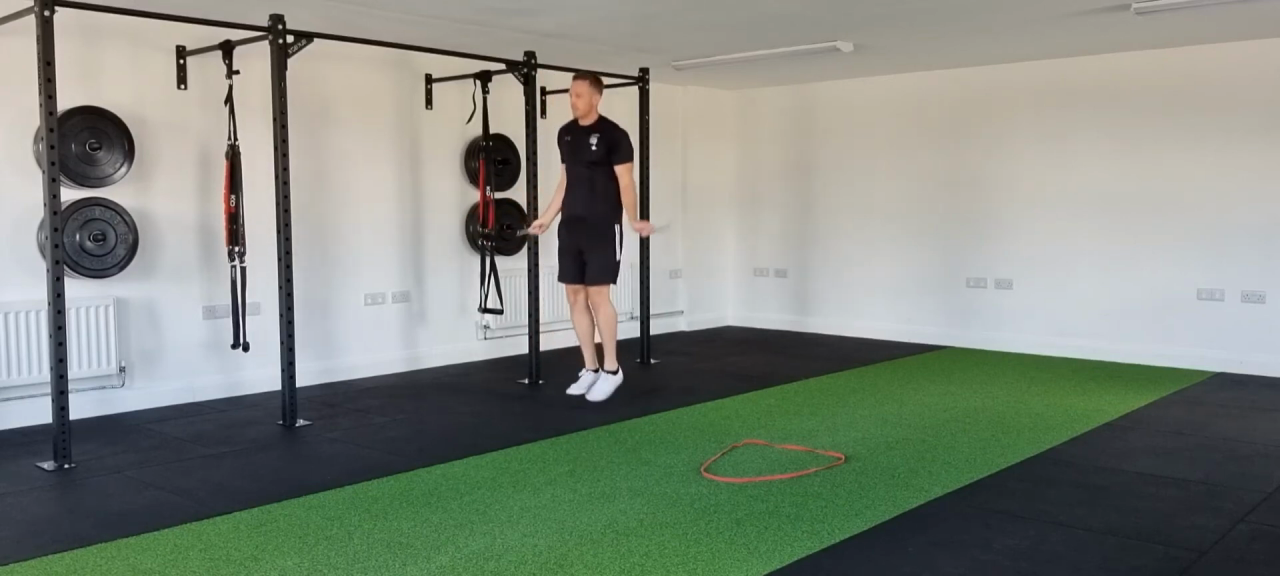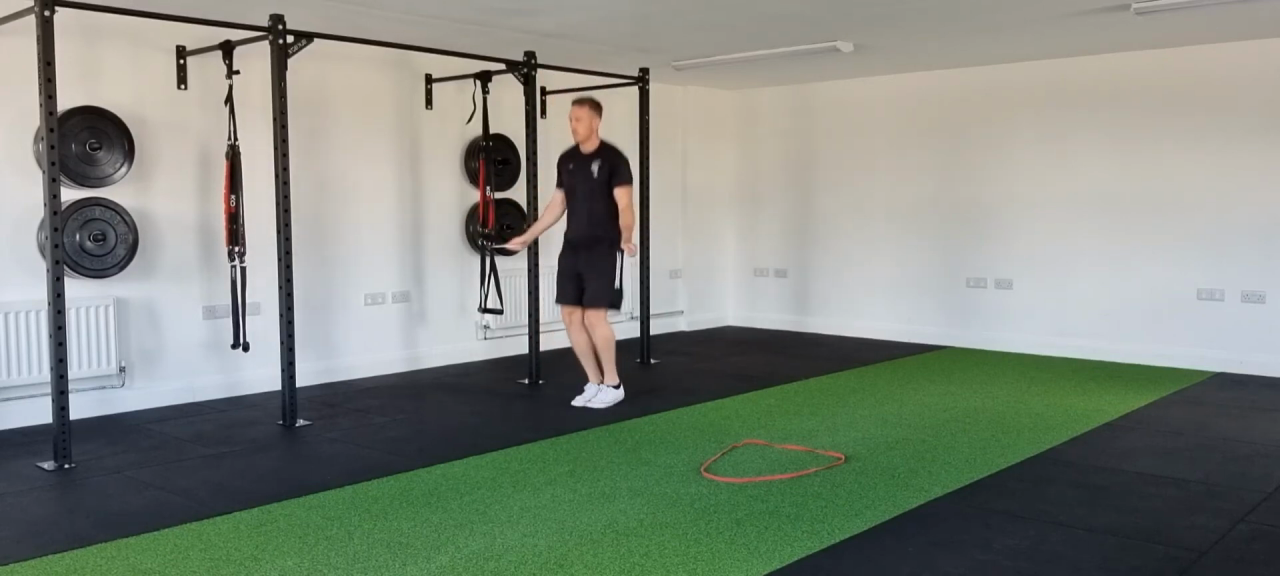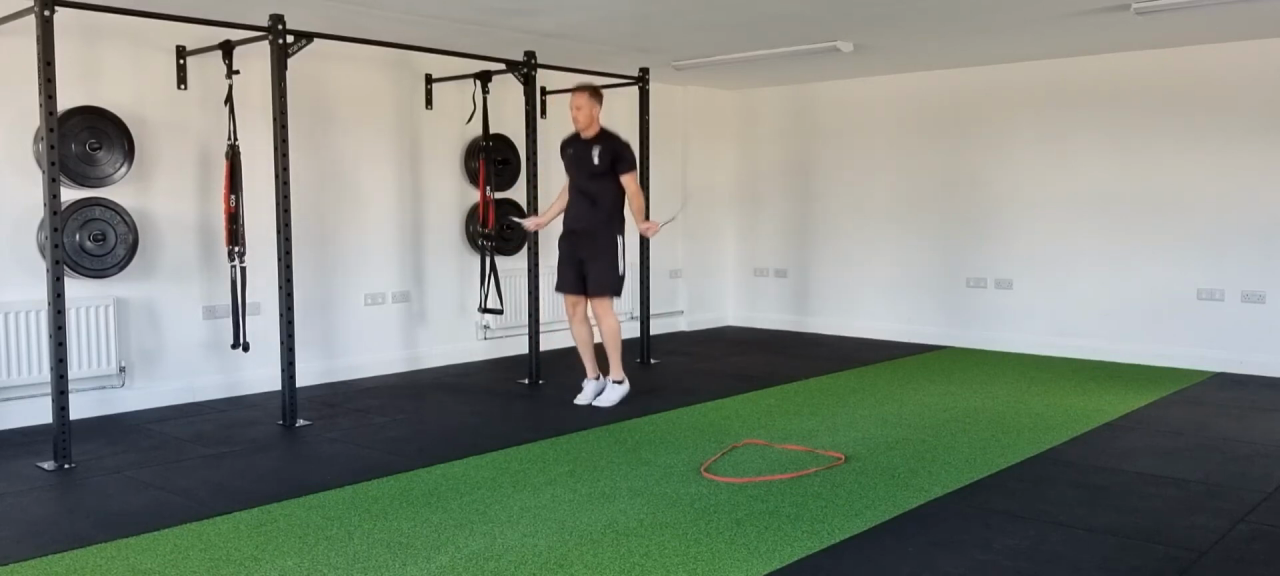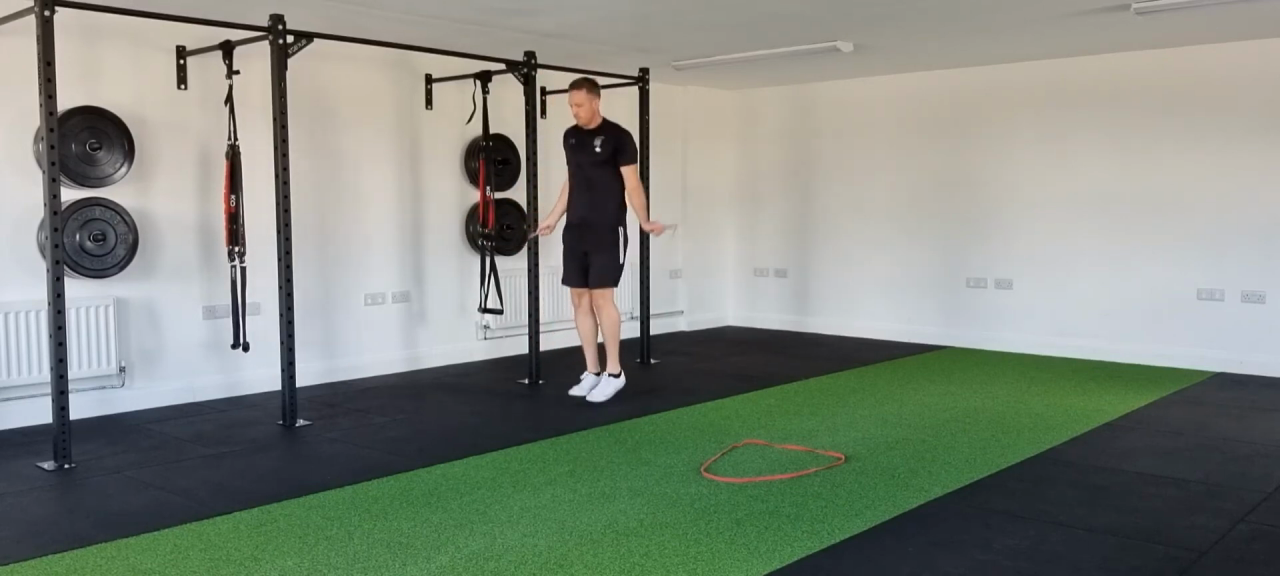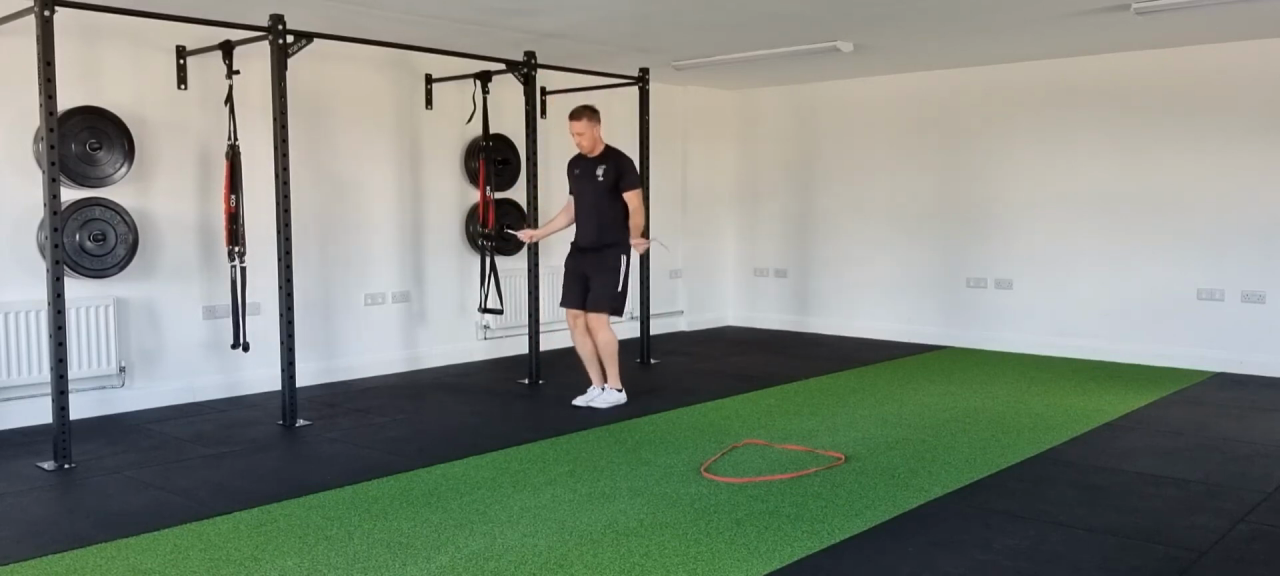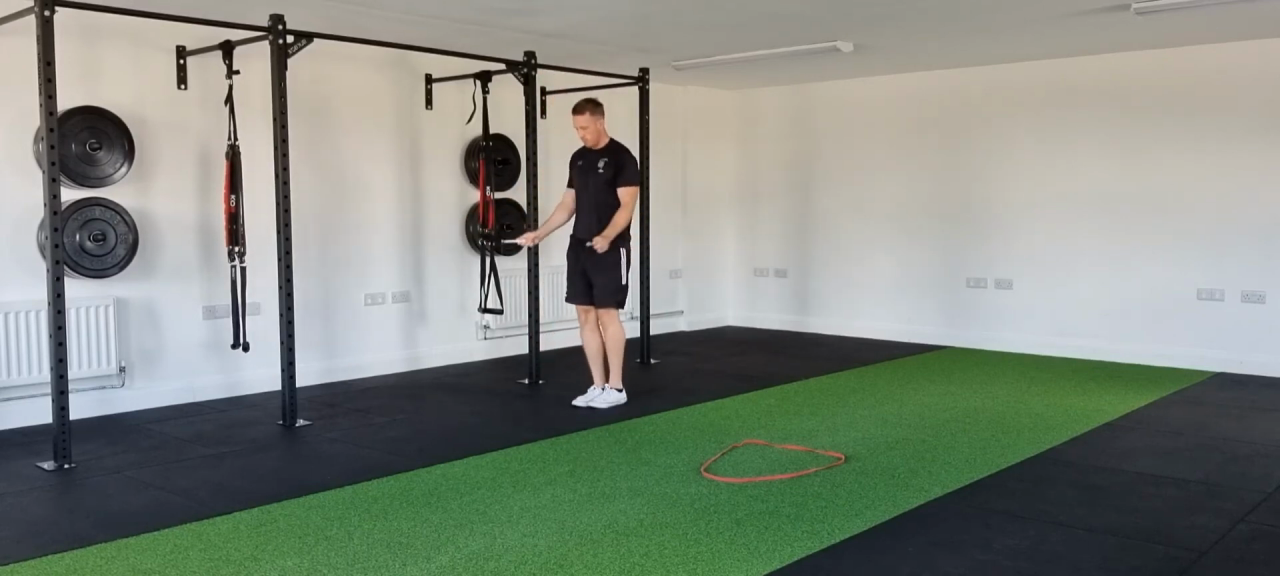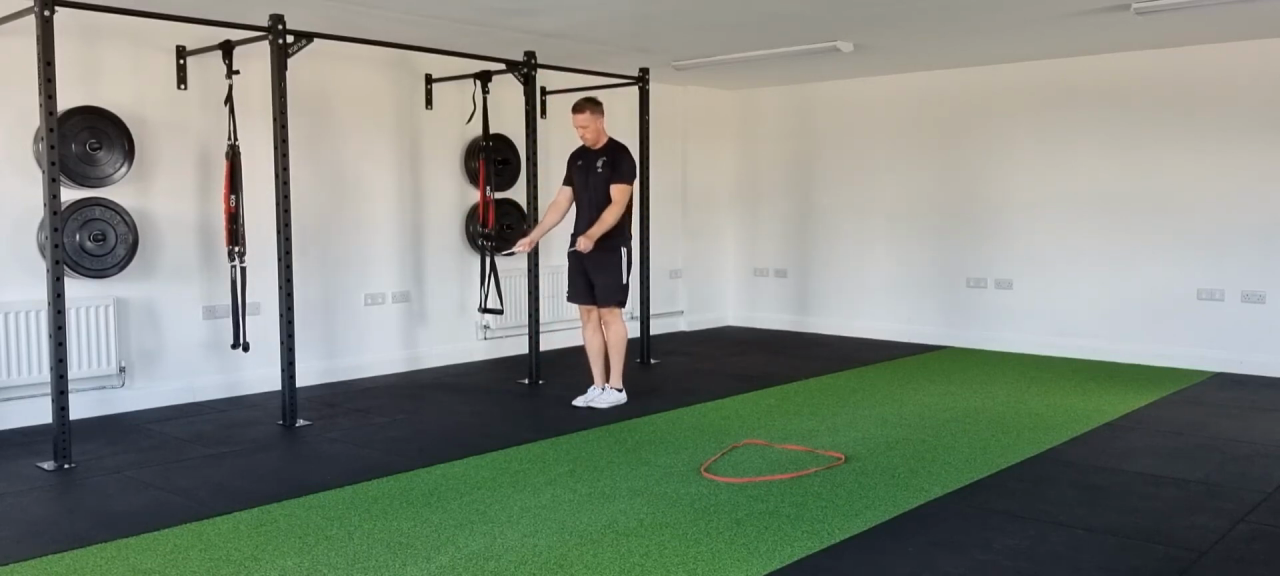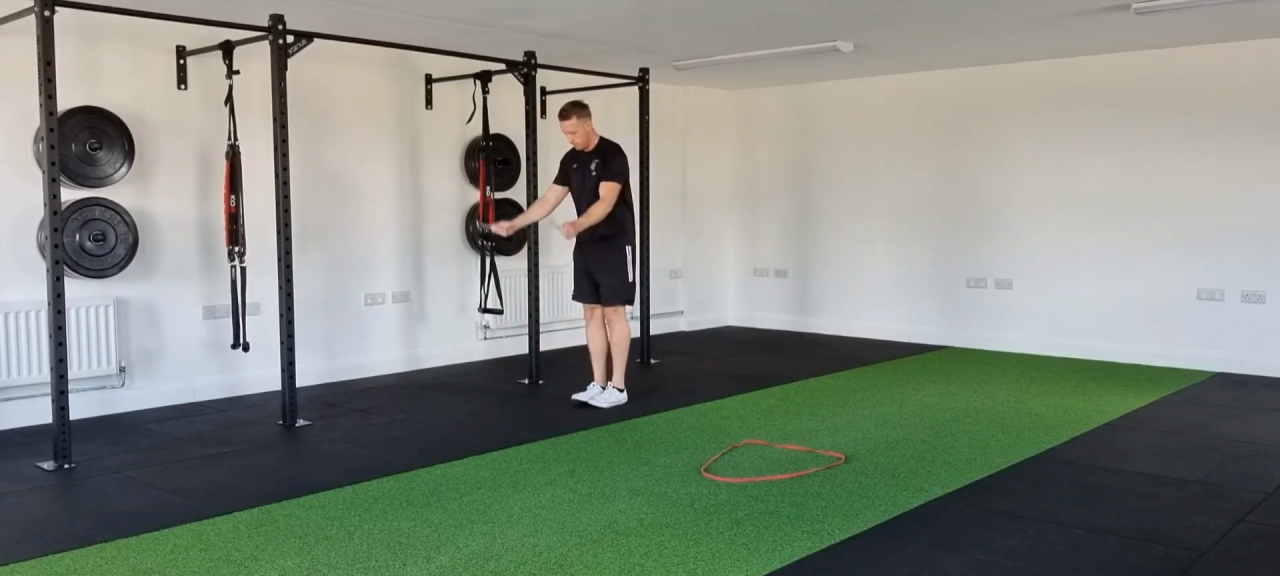
dt=0.3s
person 1, frame 1
left shoulder: (614, 135)
right shoulder: (566, 134)
left elbow: (625, 182)
left wrist: (634, 220)
right wrist: (547, 218)
left hip: (604, 227)
right hip: (572, 226)
left knee: (598, 296)
right knee: (575, 295)
left ankle: (610, 369)
right ankle: (590, 369)
person 1, frame 2
left shoulder: (614, 160)
right shoulder: (566, 160)
left elbow: (625, 206)
right elbow: (557, 205)
left wrist: (626, 239)
right wrist: (528, 236)
left hip: (603, 250)
right hip: (572, 250)
left knee: (594, 318)
right knee: (571, 318)
left ankle: (612, 384)
right ankle: (595, 379)
person 1, frame 3
left shoulder: (615, 146)
right shoulder: (568, 146)
left elbow: (632, 188)
left wrist: (641, 223)
right wrist: (544, 219)
left hip: (605, 238)
right hip: (572, 237)
left knee: (601, 307)
right knee: (574, 307)
left ankle: (617, 378)
right ankle: (593, 378)
person 1, frame 4
left shoulder: (617, 136)
right shoulder: (570, 137)
left elbow: (632, 183)
left wrist: (644, 221)
right wrist: (553, 218)
left hip: (608, 229)
right hip: (576, 228)
left knee: (602, 297)
right knee: (579, 298)
left ankle: (614, 371)
right ankle: (592, 372)
person 1, frame 5
left shoulder: (619, 163)
right shoulder: (575, 165)
left elbow: (636, 207)
left wrist: (636, 237)
right wrist: (540, 233)
left hip: (610, 254)
right hip: (579, 253)
left knee: (596, 321)
right knee: (575, 320)
left ankle: (616, 387)
right ankle: (598, 386)
person 1, frame 6
left shoulder: (621, 157)
right shoulder: (578, 158)
left elbow: (627, 206)
left wrist: (607, 237)
right wrist: (540, 233)
left hip: (609, 250)
right hip: (579, 247)
left knee: (607, 316)
right knee: (585, 316)
left ankle: (616, 387)
right ankle: (598, 386)
person 1, frame 7
left shoulder: (619, 155)
right shoulder: (577, 158)
left elbow: (618, 204)
right elbow: (561, 203)
left wrist: (592, 236)
right wrist: (534, 236)
left hip: (611, 248)
right hip: (580, 248)
left knee: (610, 315)
right knee: (588, 316)
left ankle: (616, 387)
right ankle: (599, 385)
person 1, frame 8
left shoulder: (612, 154)
right shoulder: (571, 159)
left elbow: (606, 203)
right elbow: (549, 200)
left wrist: (576, 226)
right wrist: (513, 224)
left hip: (615, 245)
right hip: (586, 246)
left knee: (614, 313)
right knee: (592, 313)
left ankle: (617, 387)
right ankle: (598, 384)
